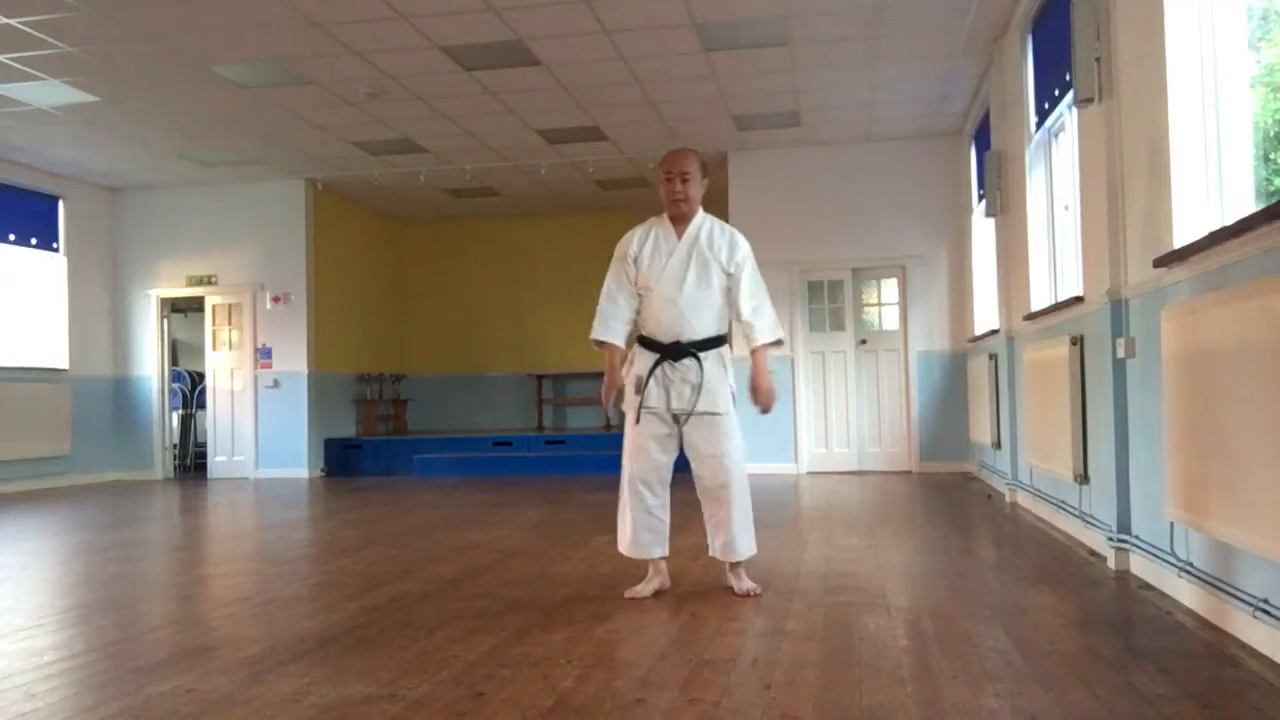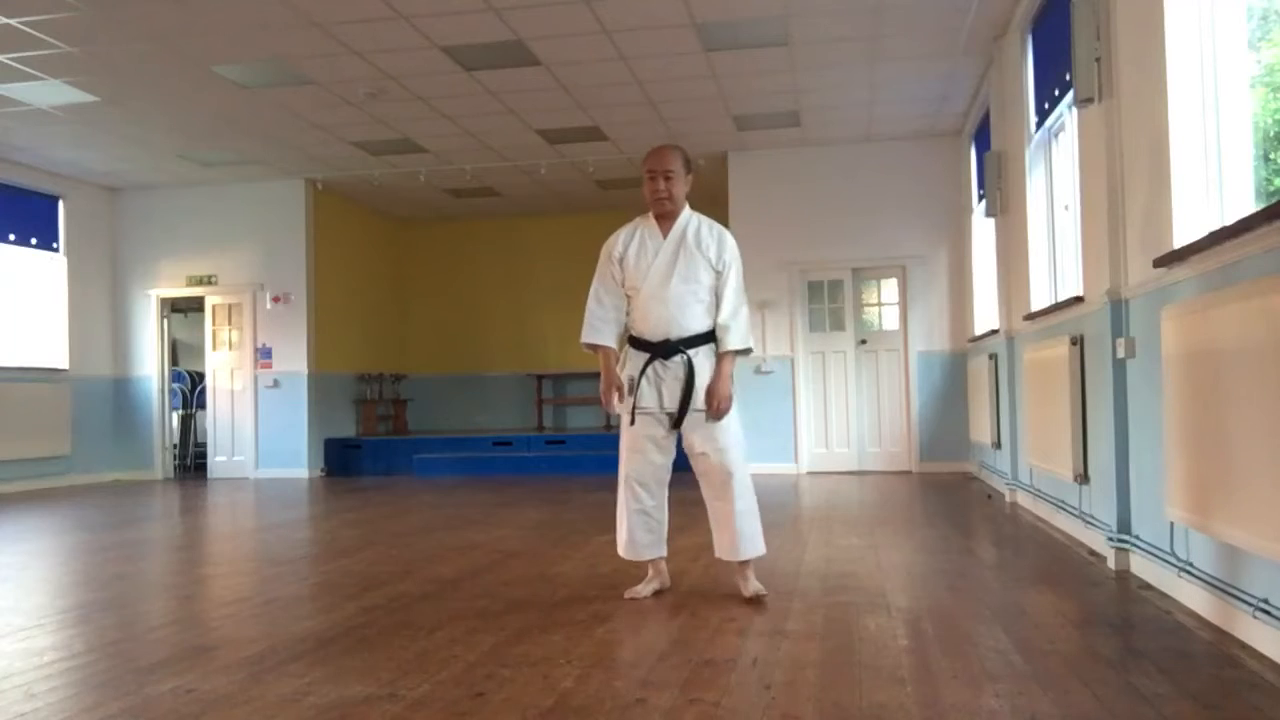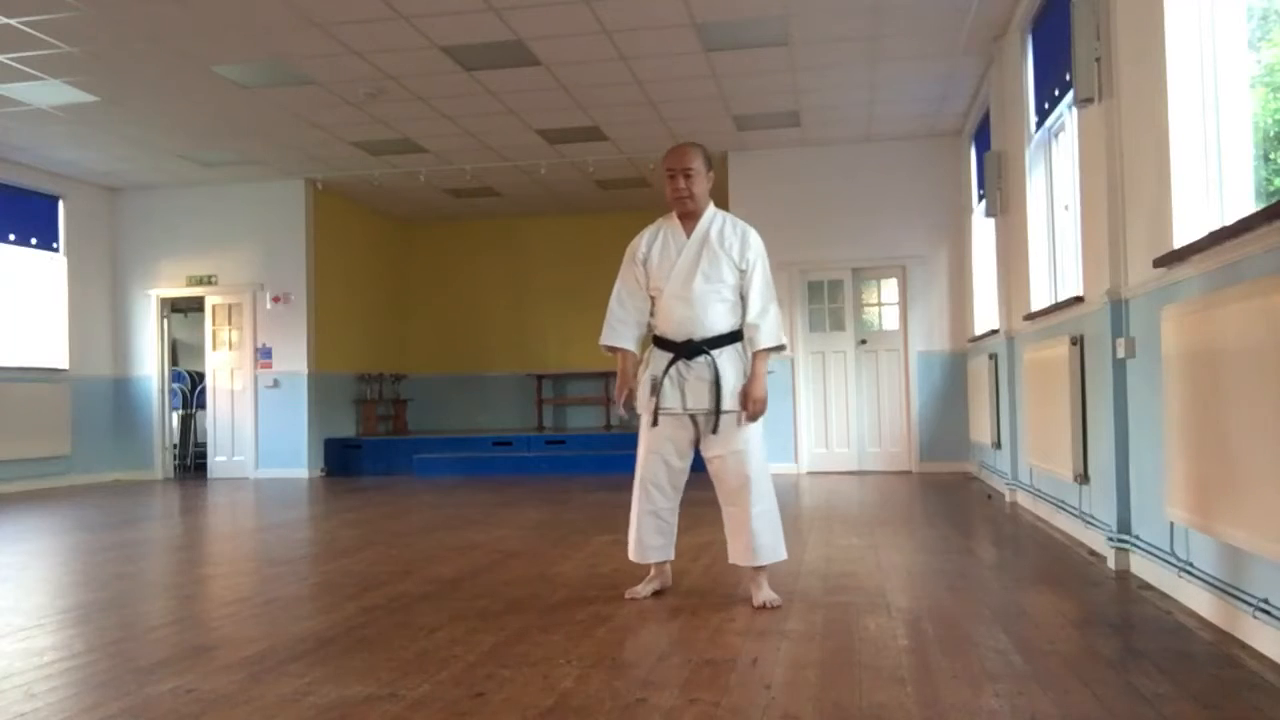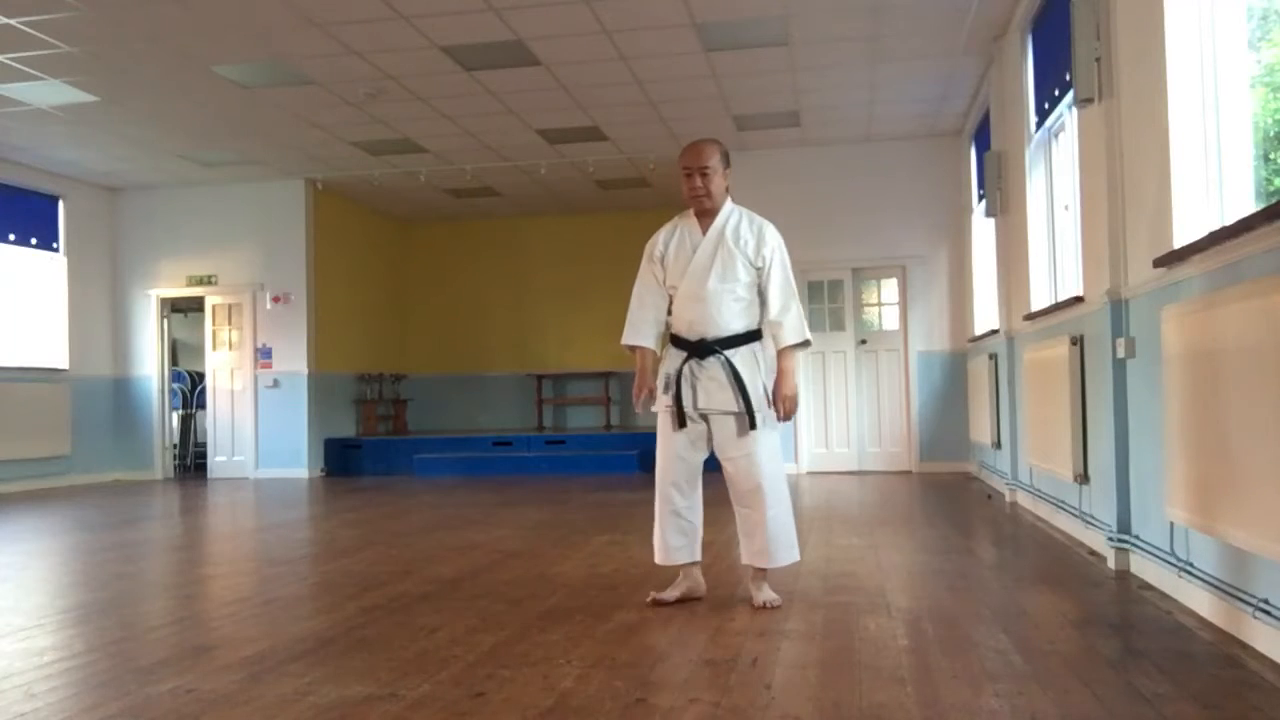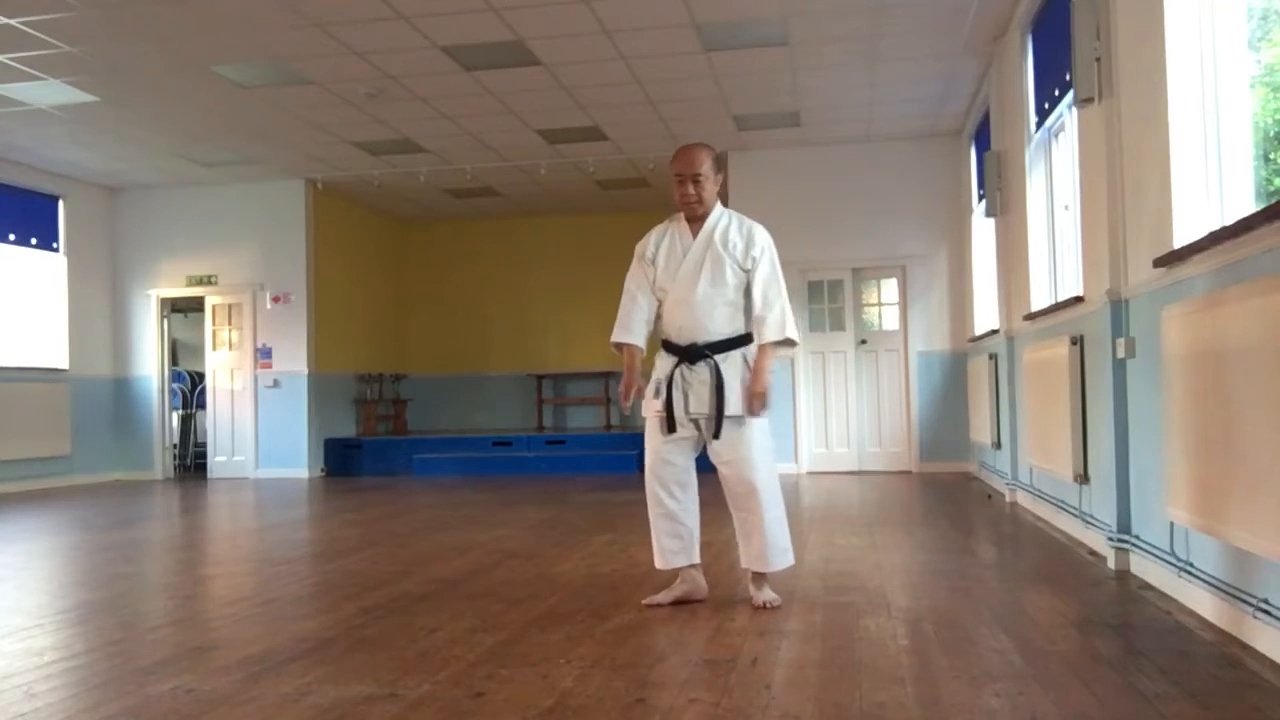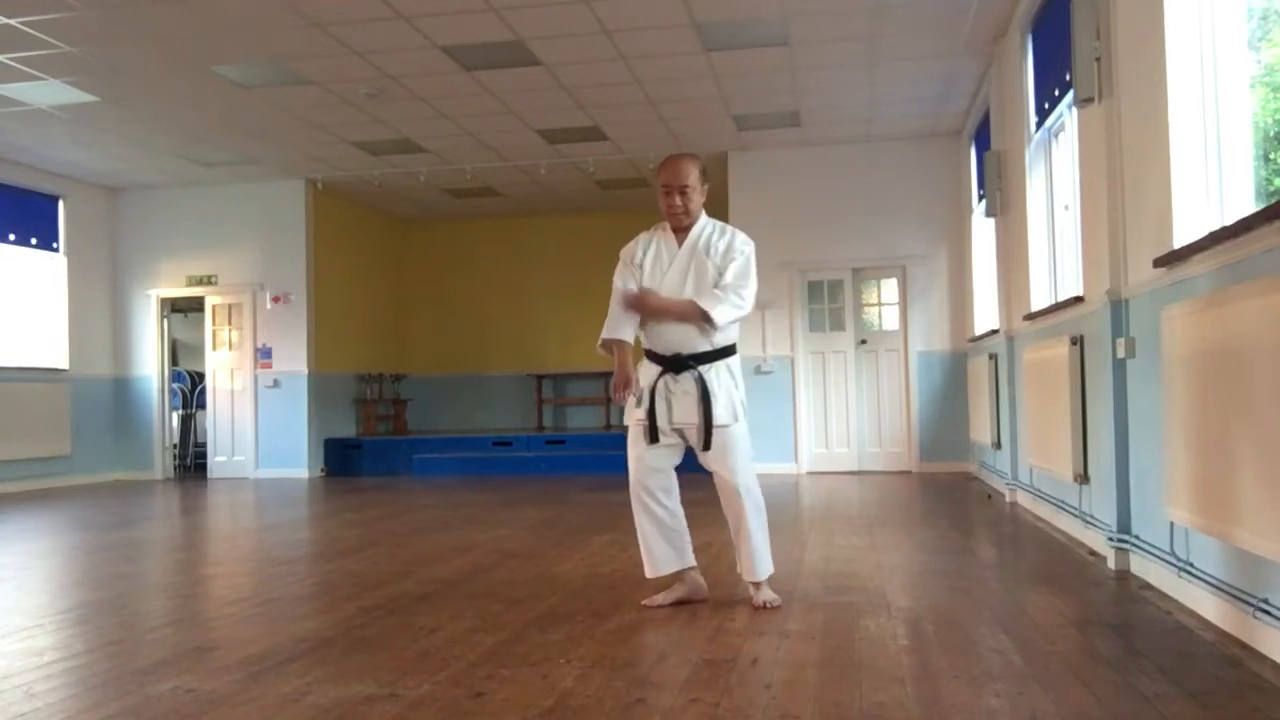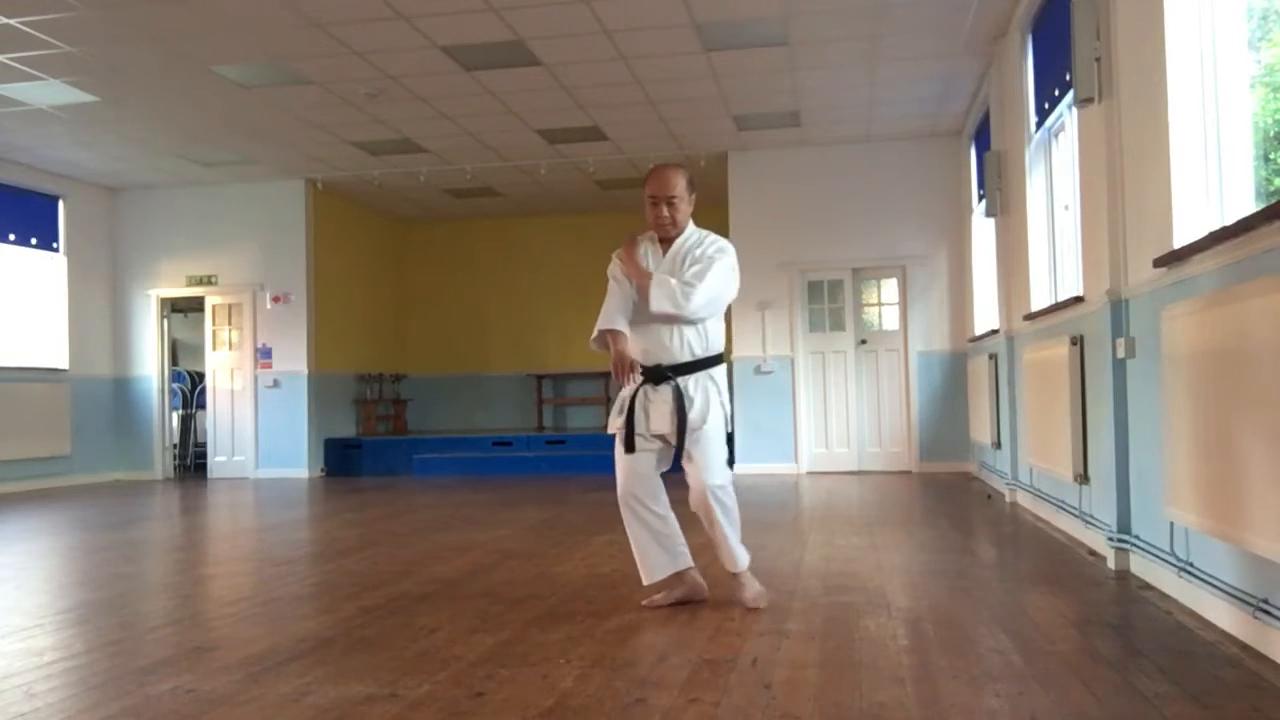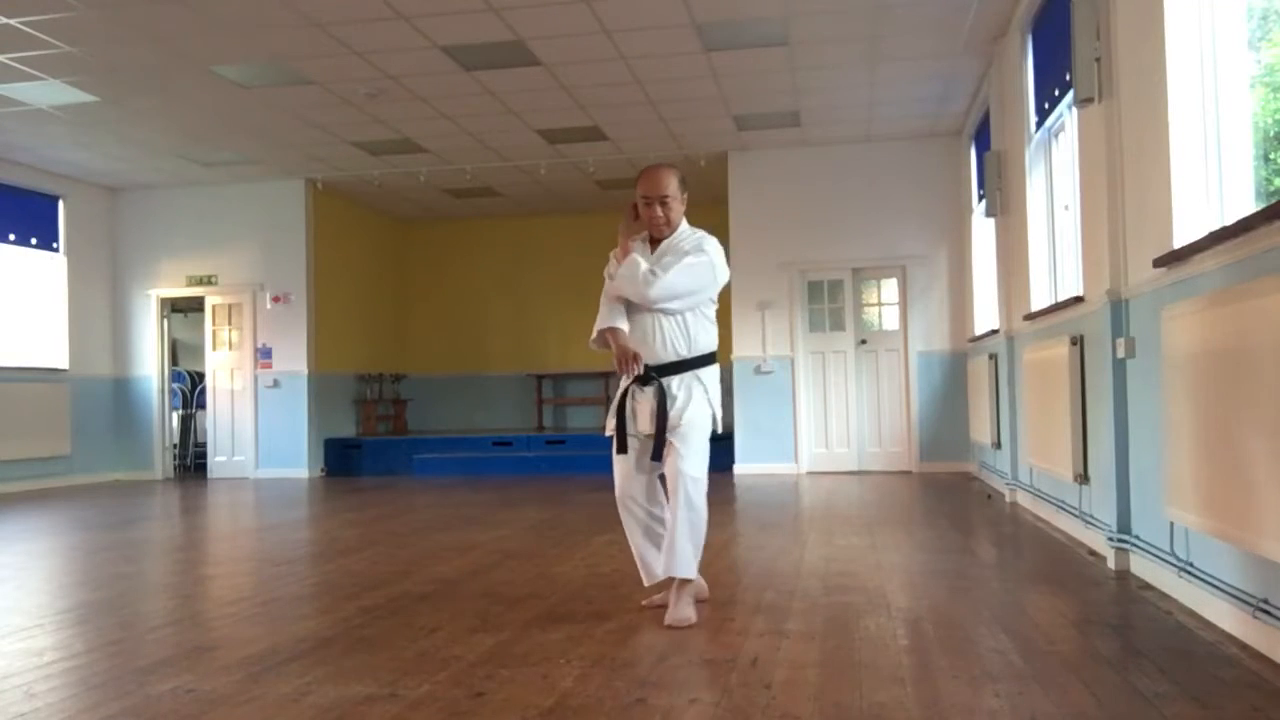
dt=0.3s
person 1, frame 1
left shoulder: (728, 241)
right shoulder: (636, 242)
left elbow: (752, 307)
right elbow: (617, 307)
left wrist: (760, 369)
right wrist: (612, 367)
left hip: (706, 368)
right hip: (649, 368)
left knee: (722, 471)
right knee: (643, 472)
left ankle: (734, 565)
right ankle: (656, 569)
person 1, frame 2
left shoulder: (715, 238)
right shoulder: (622, 243)
left elbow: (732, 311)
right elbow: (606, 309)
left wrist: (724, 374)
right wrist: (608, 369)
left hip: (701, 366)
right hip: (643, 369)
left knee: (725, 468)
right knee: (641, 474)
left ankle: (743, 566)
right ankle: (656, 569)
person 1, frame 3
left shoulder: (740, 236)
right shoulder: (647, 242)
left elbow: (760, 310)
right elbow: (629, 310)
left wrist: (758, 375)
right wrist: (626, 370)
left hip: (724, 367)
right hip: (665, 370)
left knee: (743, 473)
right knee: (655, 475)
left ankle: (758, 576)
right ankle: (659, 569)
person 1, frame 4
left shoulder: (758, 232)
right shoulder: (665, 240)
left elbow: (781, 305)
right elbow: (648, 308)
left wrist: (786, 372)
right wrist: (644, 368)
left hip: (741, 366)
right hip: (682, 367)
left knee: (755, 474)
right knee: (674, 474)
left ankle: (759, 577)
right ankle: (688, 573)
person 1, frame 5
left shoulder: (749, 235)
right shoulder: (655, 242)
left elbow: (771, 306)
right elbow: (637, 306)
left wrist: (760, 368)
right wrist: (631, 367)
left hip: (733, 370)
right hip: (673, 371)
left knee: (749, 475)
right knee: (665, 475)
left ankle: (759, 578)
right ankle: (688, 576)
person 1, frame 6
left shoulder: (732, 243)
right shoulder: (639, 249)
left elbow: (734, 302)
right elbow: (622, 308)
left wrist: (664, 305)
right wrist: (622, 360)
left hip: (713, 379)
right hip: (655, 380)
left knee: (736, 480)
right knee: (648, 480)
left ankle: (757, 578)
right ankle: (687, 577)
person 1, frame 7
left shoulder: (716, 251)
right shoulder: (629, 255)
left elbow: (688, 302)
right elbow: (615, 309)
left wrist: (636, 268)
right wrist: (617, 347)
left hip: (697, 387)
right hip: (642, 387)
left knee: (708, 482)
right knee: (635, 487)
left ankle: (739, 570)
right ankle: (684, 578)
person 1, frame 8
left shoulder: (703, 250)
right shoulder: (628, 255)
left elbow: (649, 289)
right elbow: (612, 306)
left wrist: (625, 245)
right wrist: (618, 341)
left hip: (688, 385)
right hip: (637, 386)
left knee: (684, 477)
right knee: (632, 489)
left ankle: (682, 586)
right ankle: (686, 579)
